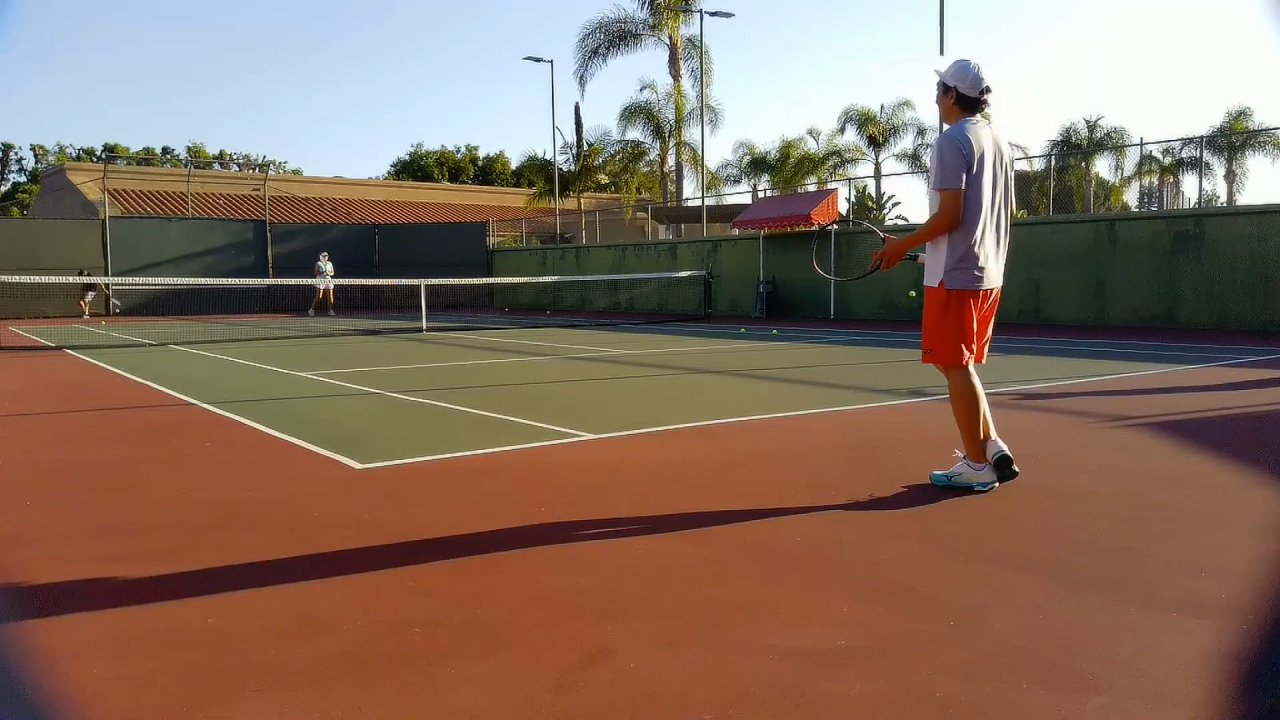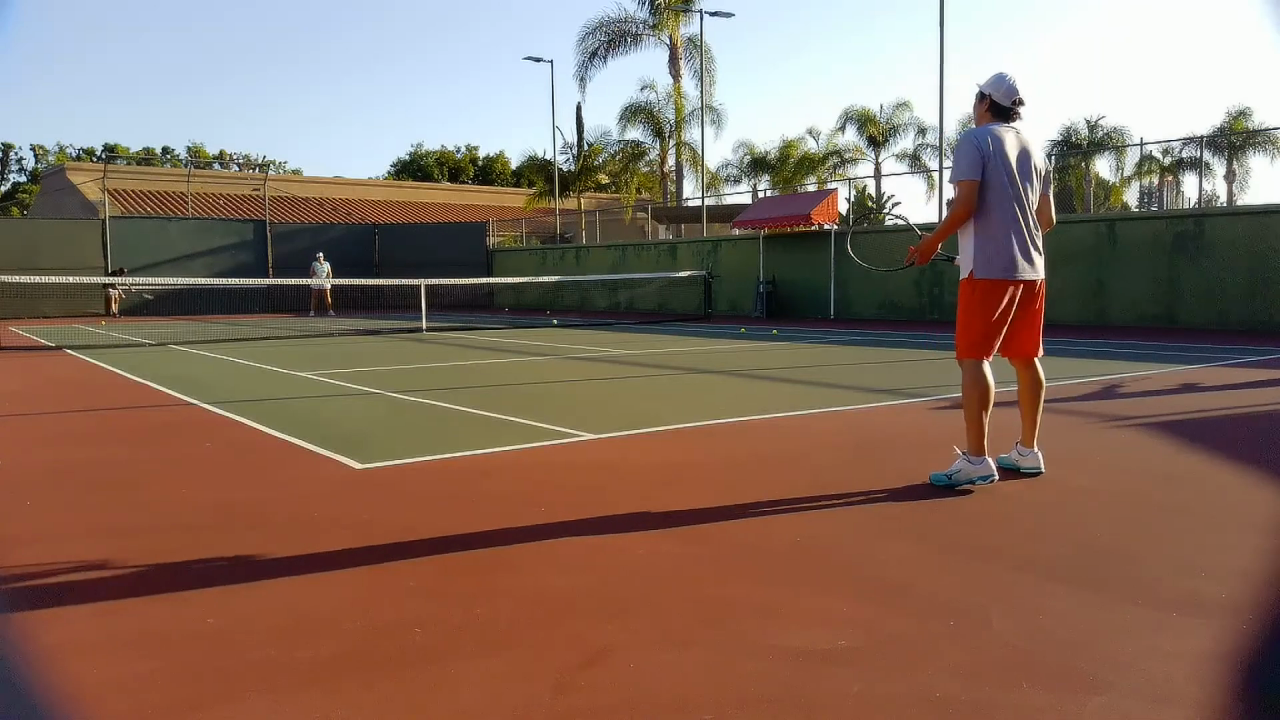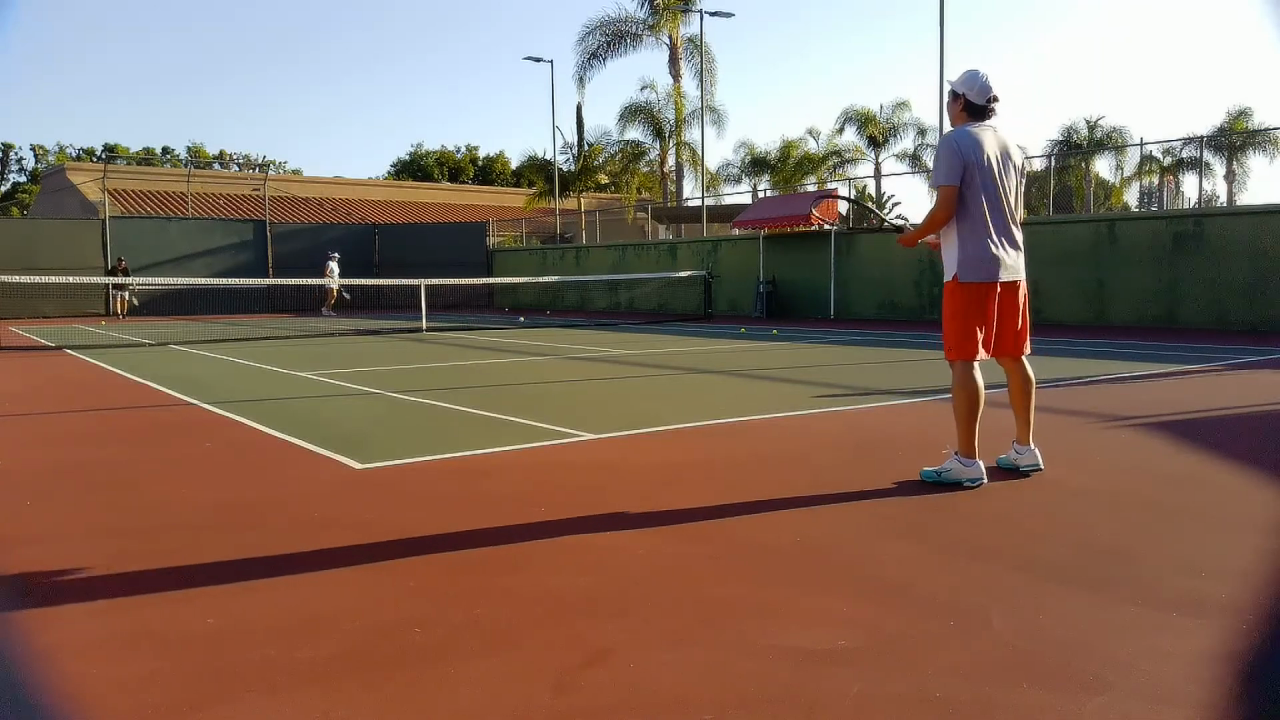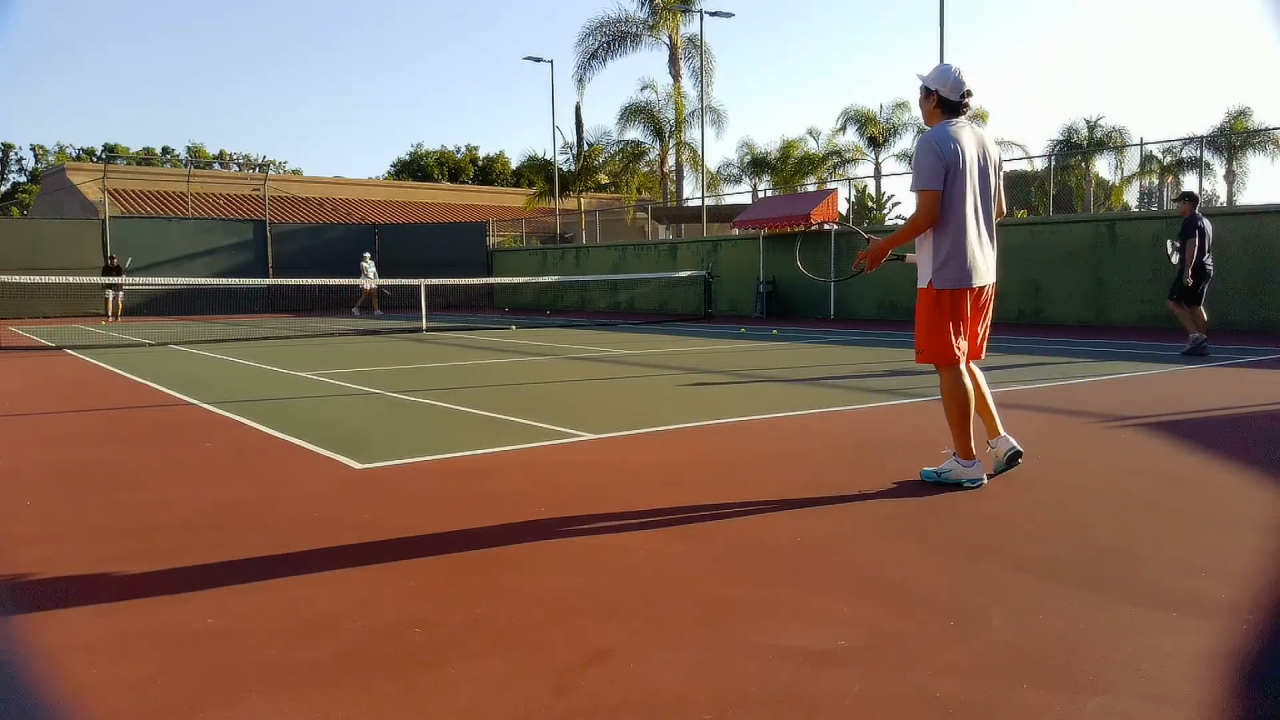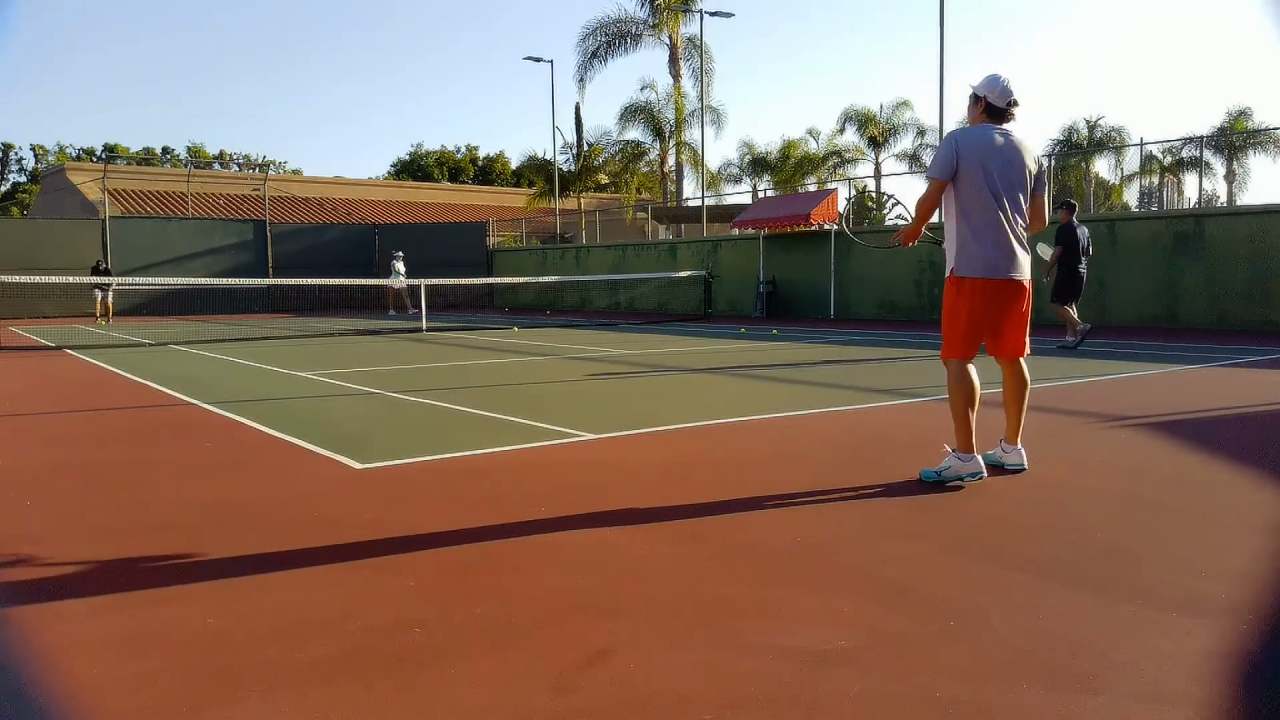
dt=1s
person 1, frame 1
left shoulder: (953, 139)
right shoulder: (999, 141)
left elbow: (950, 213)
right elbow: (1009, 210)
left wrist: (902, 245)
left hip: (954, 273)
right hip: (988, 271)
left knee: (956, 366)
right knee: (964, 364)
left ankle: (975, 465)
right ankle: (993, 447)
person 1, frame 2
left shoulder: (975, 139)
right shoulder: (1033, 151)
left elbow: (965, 204)
right elbow: (1047, 218)
left wrist: (932, 242)
left hip: (988, 269)
right hip: (1030, 268)
left knee: (974, 359)
right knee: (1025, 358)
left ankle: (975, 459)
right ankle: (1027, 450)
person 1, frame 3
left shoulder: (954, 141)
right shoulder: (1010, 148)
left elbow: (945, 209)
left wrist: (914, 235)
left hip: (970, 270)
right hip: (1010, 267)
left knee: (964, 360)
right knee: (1013, 357)
left ankle: (967, 461)
right ankle: (1025, 449)
person 1, frame 4
left shoulder: (933, 141)
right shoulder: (986, 143)
left elbow: (927, 213)
right elbow: (1000, 210)
left wrist: (884, 246)
left hip: (946, 273)
right hip: (982, 270)
left knee: (949, 365)
right knee: (963, 361)
left ankle: (966, 463)
right ankle: (1000, 441)
person 1, frame 5
left shoulder: (959, 140)
right shoulder: (1028, 153)
left elbow: (930, 200)
right elbow: (1039, 220)
left wrist: (913, 228)
left hip: (971, 269)
right hip: (1015, 269)
left knee: (958, 359)
right knee: (1011, 358)
left ankle: (966, 456)
right ankle: (1011, 447)
